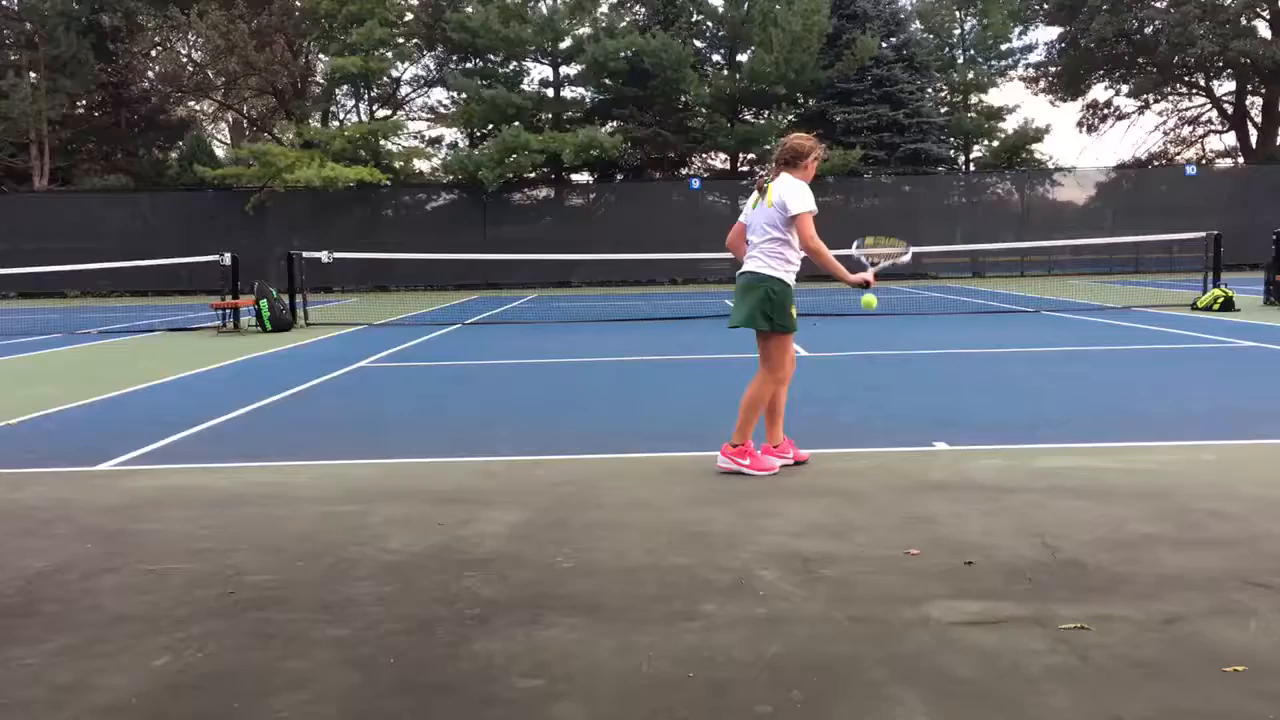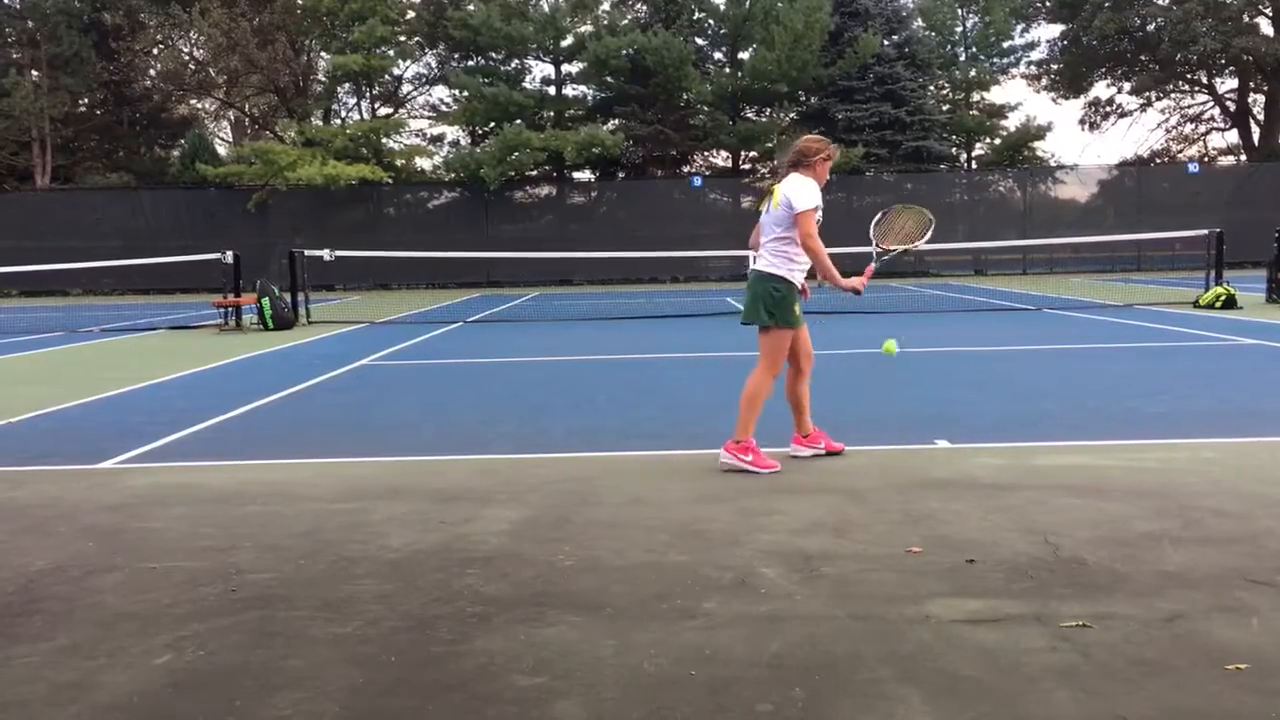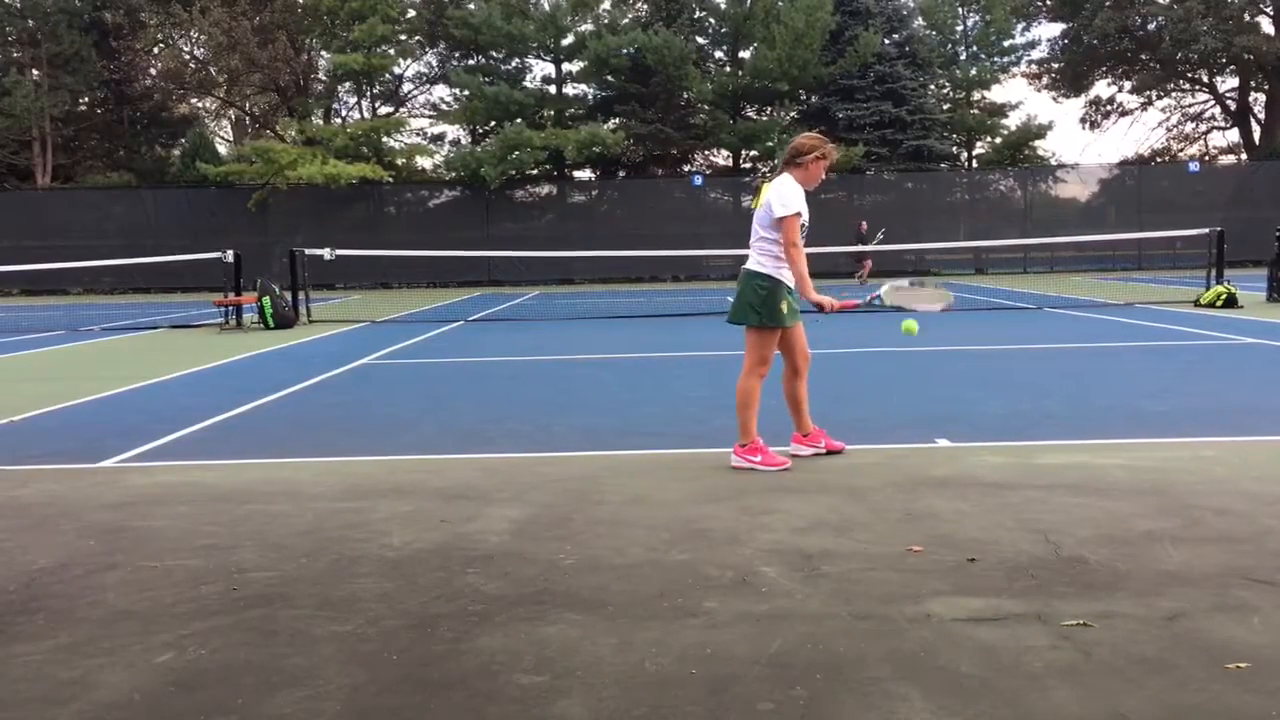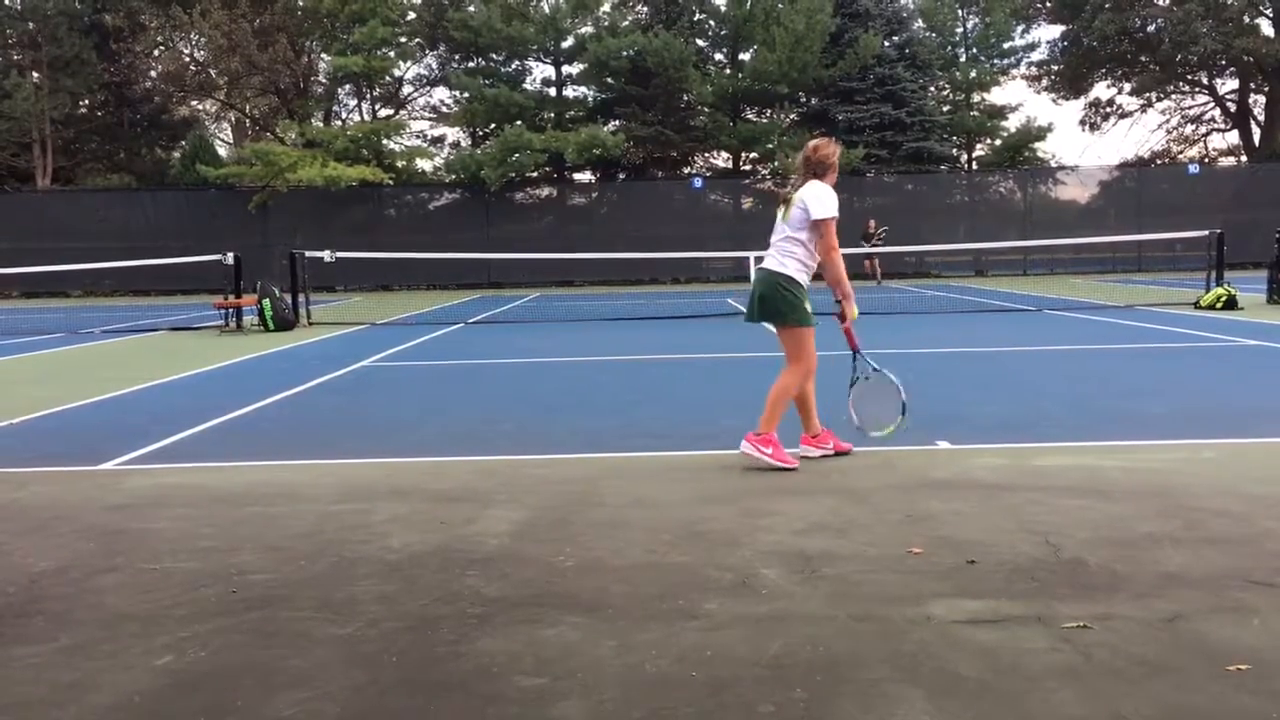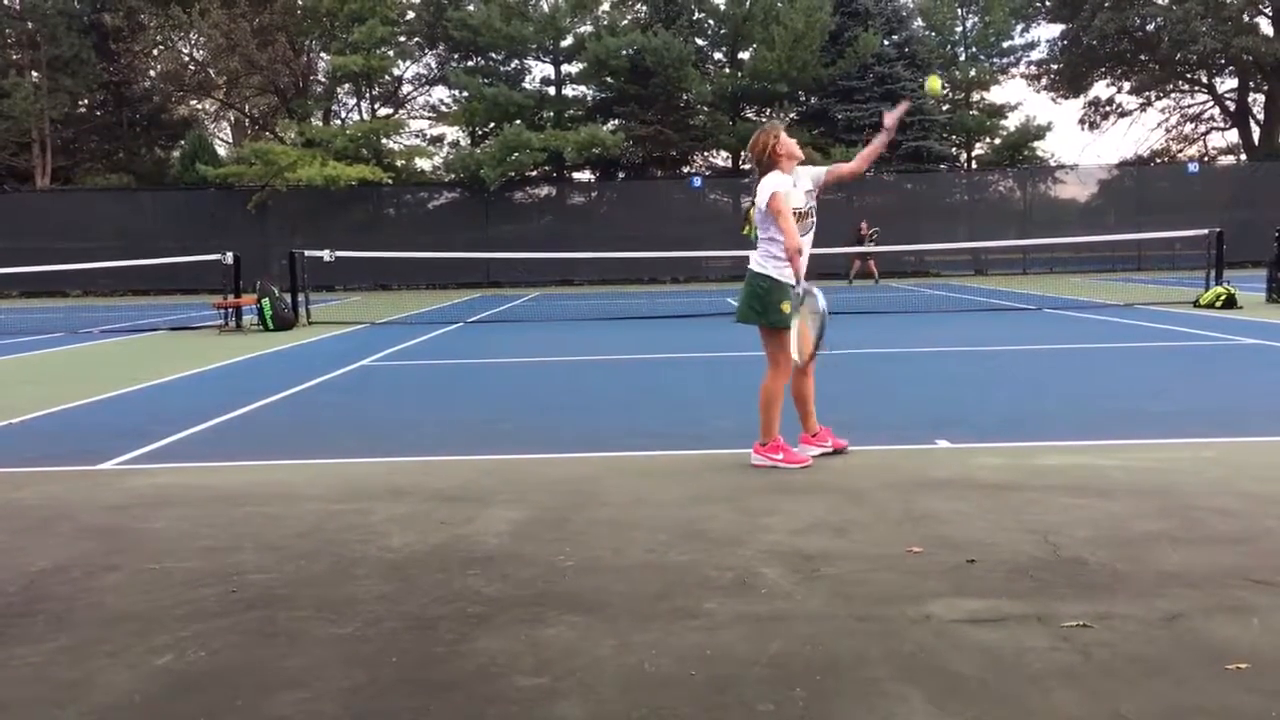
dt=1s
person 1, frame 1
left shoulder: (762, 191)
right shoulder: (796, 189)
left elbow: (733, 241)
right elbow: (810, 244)
right wrist: (849, 277)
left hip: (754, 281)
right hip: (772, 286)
left knee: (783, 369)
right knee: (771, 373)
left ankle: (776, 445)
right ankle: (736, 449)
person 1, frame 2
left shoulder: (782, 189)
right shoulder: (805, 187)
left elbow: (755, 241)
right elbow: (809, 239)
right wrist: (837, 280)
left hip: (774, 281)
right hip: (777, 285)
left knee: (802, 361)
right knee: (768, 368)
left ankle: (805, 436)
right ankle: (739, 446)
person 1, frame 3
left shoulder: (788, 188)
right shoulder: (788, 189)
right elbow: (791, 245)
left wrist: (801, 275)
right wrist: (810, 292)
left hip: (776, 286)
right hip: (765, 284)
left knee: (799, 360)
right knee: (757, 367)
left ankle: (806, 435)
right ankle: (747, 447)
person 1, frame 4
left shoulder: (801, 192)
right shoulder: (823, 193)
right elbow: (830, 251)
left wrist: (839, 293)
right wrist: (848, 299)
left hip: (776, 279)
right hip: (783, 282)
left knee: (805, 363)
right knee: (798, 366)
left ankle: (813, 436)
right ankle: (761, 437)
person 1, frame 5
left shoulder: (803, 176)
right shoulder: (774, 182)
left elbow: (854, 167)
right elbow: (782, 218)
left wrist: (886, 130)
right wrist: (792, 246)
left hip: (790, 283)
right hip: (771, 283)
left knee: (804, 362)
right knee: (782, 366)
left ankle: (814, 435)
right ankle: (767, 447)
